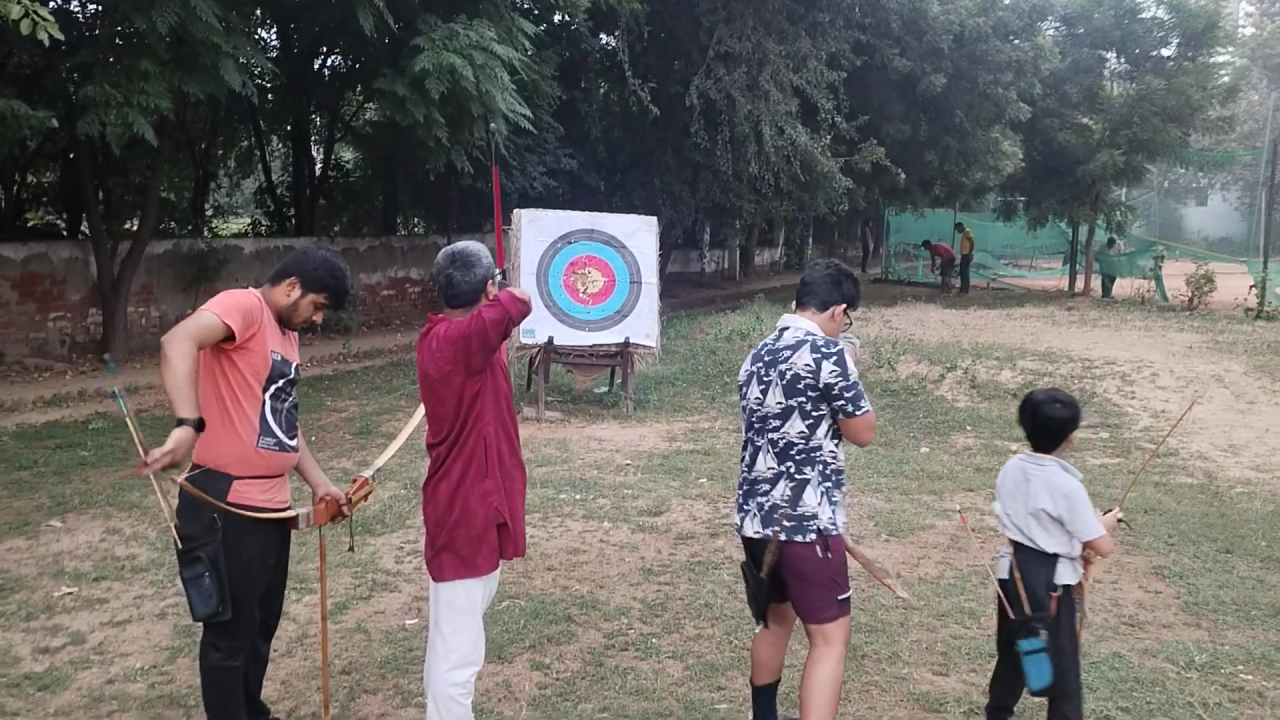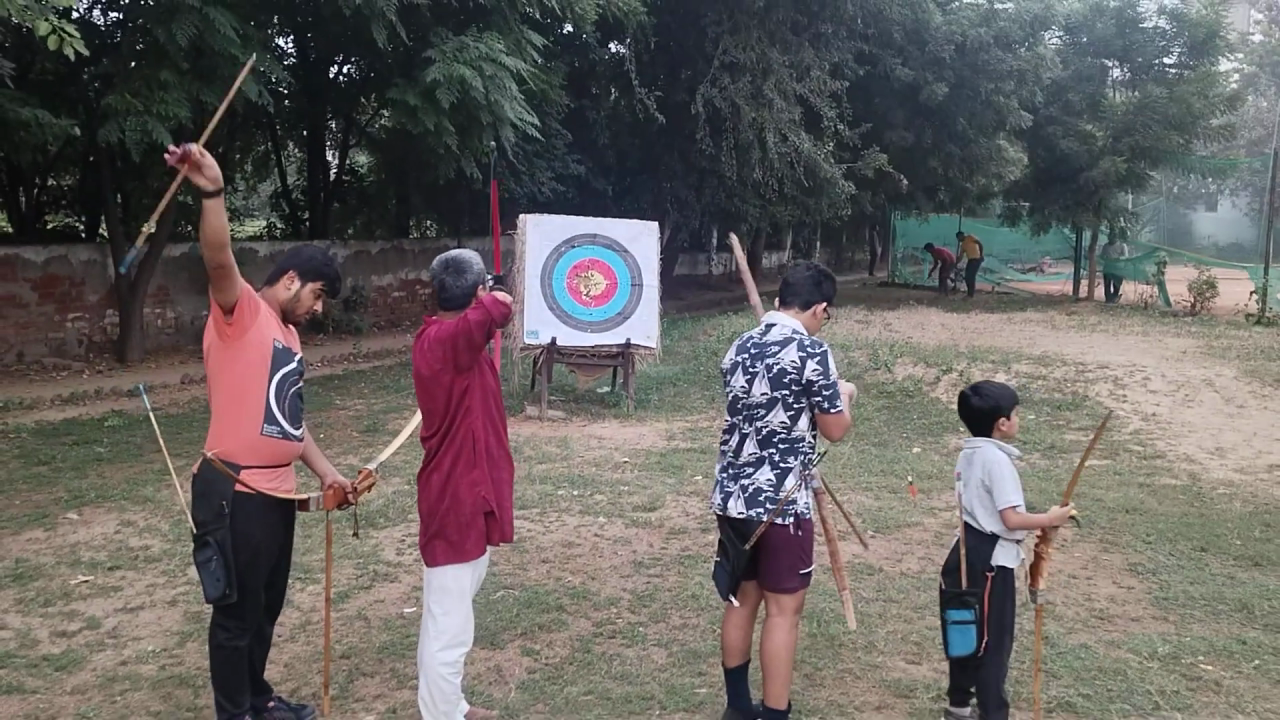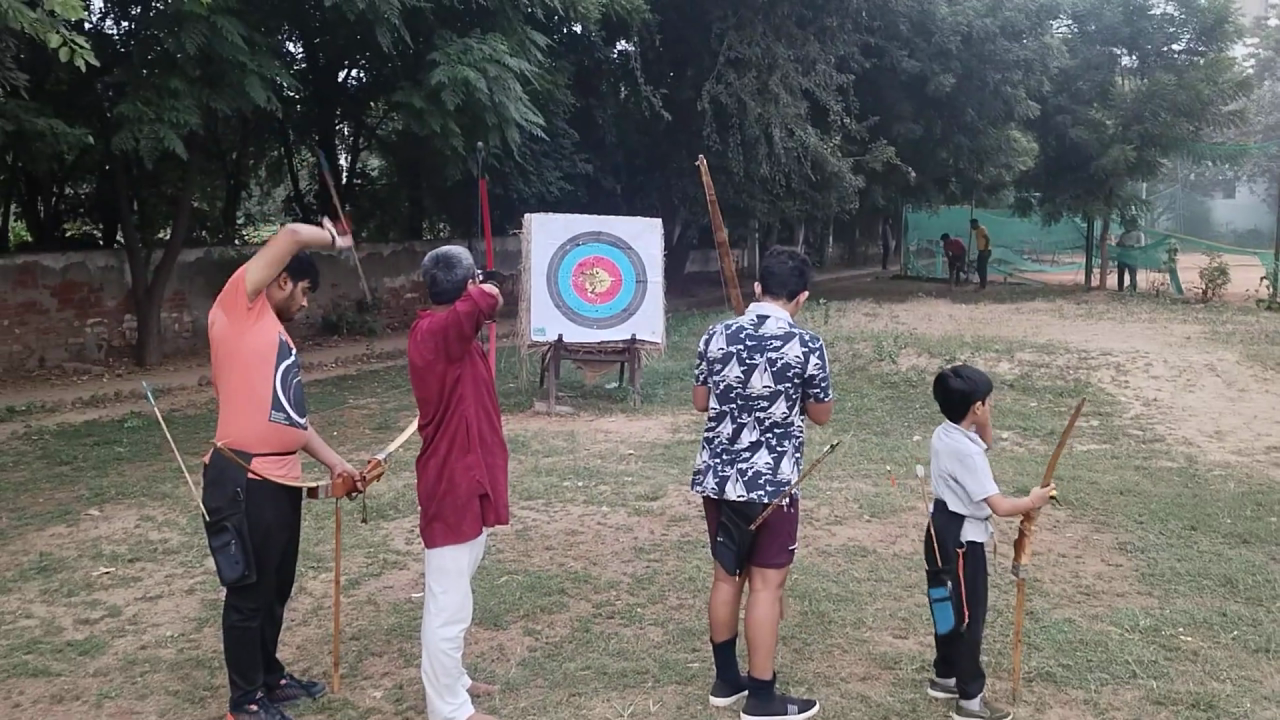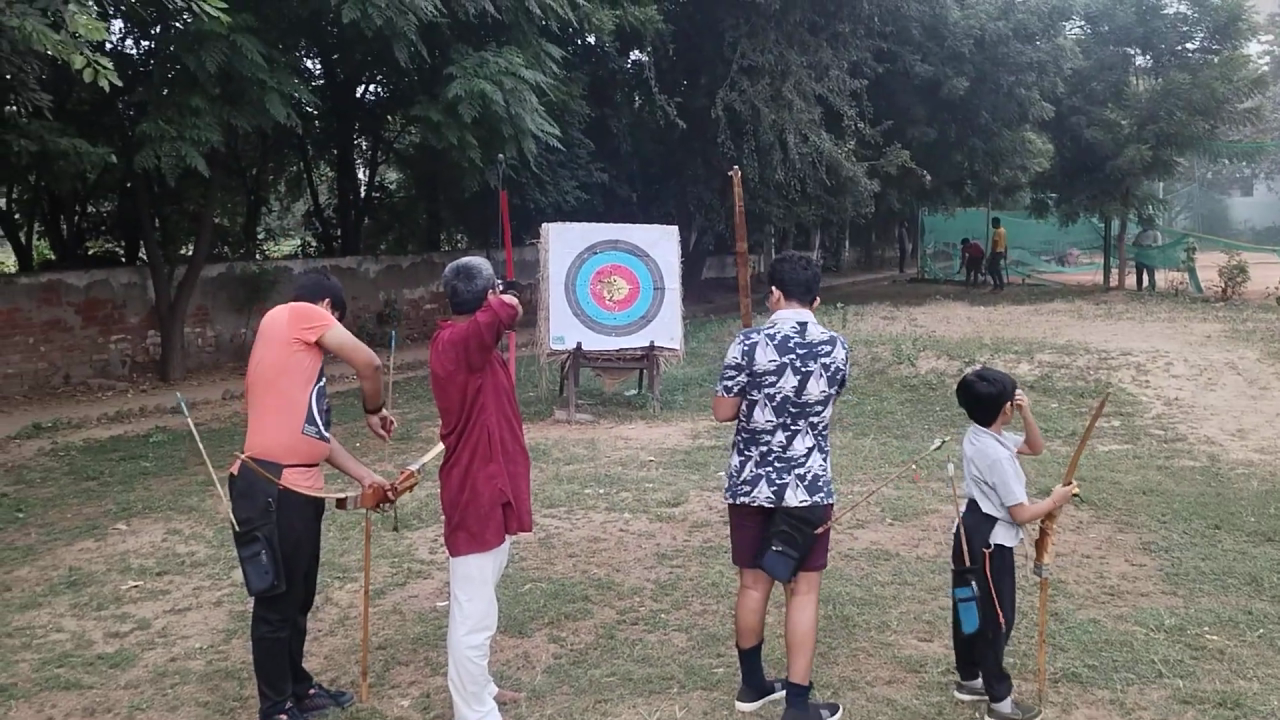
dt=0.7s
person 1, frame 1
left shoulder: (286, 332)
right shoulder: (243, 308)
right elbow: (179, 343)
left wrist: (318, 482)
right wrist: (188, 424)
left hip: (271, 504)
right hip: (228, 506)
left knee: (263, 622)
right knee: (230, 629)
person 1, frame 2
left shoulder: (288, 335)
right shoulder: (241, 311)
right elbow: (218, 260)
left wrist: (325, 471)
right wrist: (211, 192)
left hip: (276, 493)
right hip: (236, 494)
left knee: (267, 605)
right knee: (238, 610)
person 1, frame 3
left shoulder: (274, 330)
right shoulder: (239, 306)
right elbow: (291, 239)
left wrist: (334, 461)
right wrist: (330, 236)
left hip: (281, 478)
right hip: (245, 480)
left knee: (276, 588)
right knee: (248, 592)
left ankle: (268, 676)
person 1, frame 4
left shoulder: (293, 343)
right shoulder: (294, 314)
left elbow: (313, 429)
right elbow: (368, 363)
left wrist: (365, 476)
right wrist: (374, 410)
left hip: (299, 489)
right hip: (272, 490)
left knee: (298, 597)
right knee: (277, 601)
person 2, frame 1
left shoulder: (441, 336)
right shoulder: (460, 339)
right elbow: (516, 303)
right wrist: (506, 299)
left hip: (465, 503)
right hip: (468, 510)
left knee: (455, 634)
right knee: (458, 645)
person 2, frame 2
left shoulder: (437, 336)
right shoulder: (449, 339)
right elbow: (499, 307)
right wrist: (493, 302)
left hip: (457, 494)
right hip: (459, 499)
left knee: (446, 616)
right knee: (449, 625)
person 2, frame 3
left shoulder: (438, 330)
right shoulder: (439, 331)
right elbow: (485, 300)
right wrist: (484, 295)
left hip: (459, 479)
right hip: (454, 484)
left knee: (449, 596)
right knee: (448, 603)
left ankle: (449, 681)
person 2, frame 4
left shoulder: (461, 340)
right shoulder: (460, 341)
right elbow: (507, 309)
right wrist: (503, 305)
left hip: (484, 486)
right hip: (478, 492)
left knee: (475, 604)
right knee: (474, 611)
person 3, frame 1
left shoulder: (758, 355)
right shoulder: (826, 353)
right elbow: (862, 432)
right wrist: (847, 376)
left hip: (757, 514)
right hip: (806, 518)
left knee: (776, 618)
right knee: (830, 637)
person 3, frame 2
left shoulder: (740, 347)
right shoulder: (810, 352)
right elbow: (835, 430)
right wrist: (842, 396)
left hip: (732, 495)
right hip: (780, 502)
left knee: (742, 599)
right knee: (783, 610)
person 3, frame 3
left shoulder: (717, 335)
right shoulder: (805, 345)
left elbow: (700, 401)
right elbow: (820, 414)
left hip: (716, 476)
right hip: (769, 484)
left knee: (726, 575)
right knee: (766, 584)
left ankle: (726, 679)
person 3, frame 4
left shoulder: (750, 343)
right shoulder: (836, 348)
left elbow: (723, 412)
left hip: (751, 484)
right hip: (808, 487)
left knee: (753, 583)
right knee: (804, 589)
person 4, frame 1
left shoulder: (1011, 468)
right shoulder: (1065, 484)
right elbow: (1102, 548)
right wrist: (1106, 524)
left hip: (1011, 571)
right hip: (1048, 582)
left knee: (1012, 649)
right knee: (1061, 664)
person 4, frame 2
left shoulder: (967, 455)
right shoulder: (998, 460)
right elbow: (1012, 519)
right wrist: (1050, 519)
left hip: (967, 552)
right hip: (991, 560)
right knee: (994, 643)
person 4, frame 3
left shoulder: (945, 432)
right shoulder: (965, 451)
left elbow: (984, 439)
right elbow: (999, 505)
left wrist: (983, 406)
right wrist: (1032, 501)
left hip: (943, 532)
right hip: (961, 539)
left knee: (950, 611)
right knee: (969, 618)
left ankle: (944, 677)
person 4, frame 4
left shoulder: (977, 436)
right shoulder: (998, 456)
left elbow: (1036, 447)
right elbow: (1021, 514)
left wrist: (1028, 415)
right wrist: (1055, 500)
left hip: (971, 533)
right hip: (989, 542)
right knee: (995, 620)
left ankle: (969, 680)
